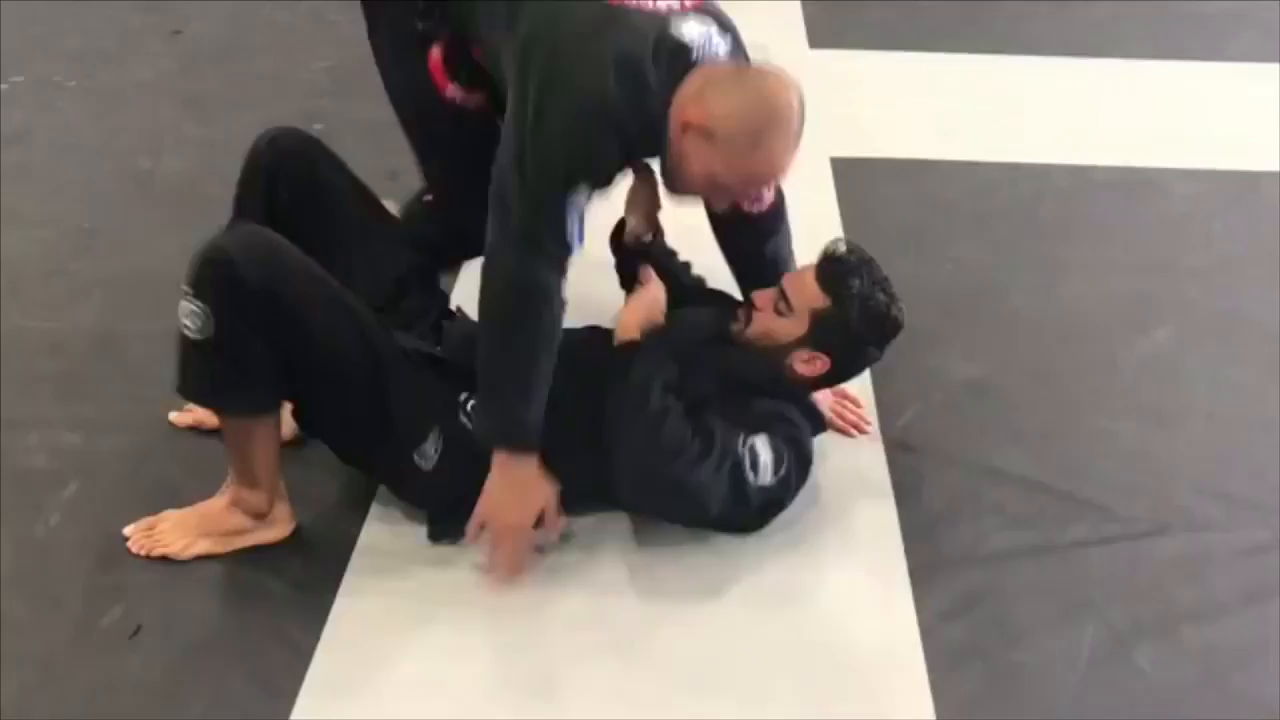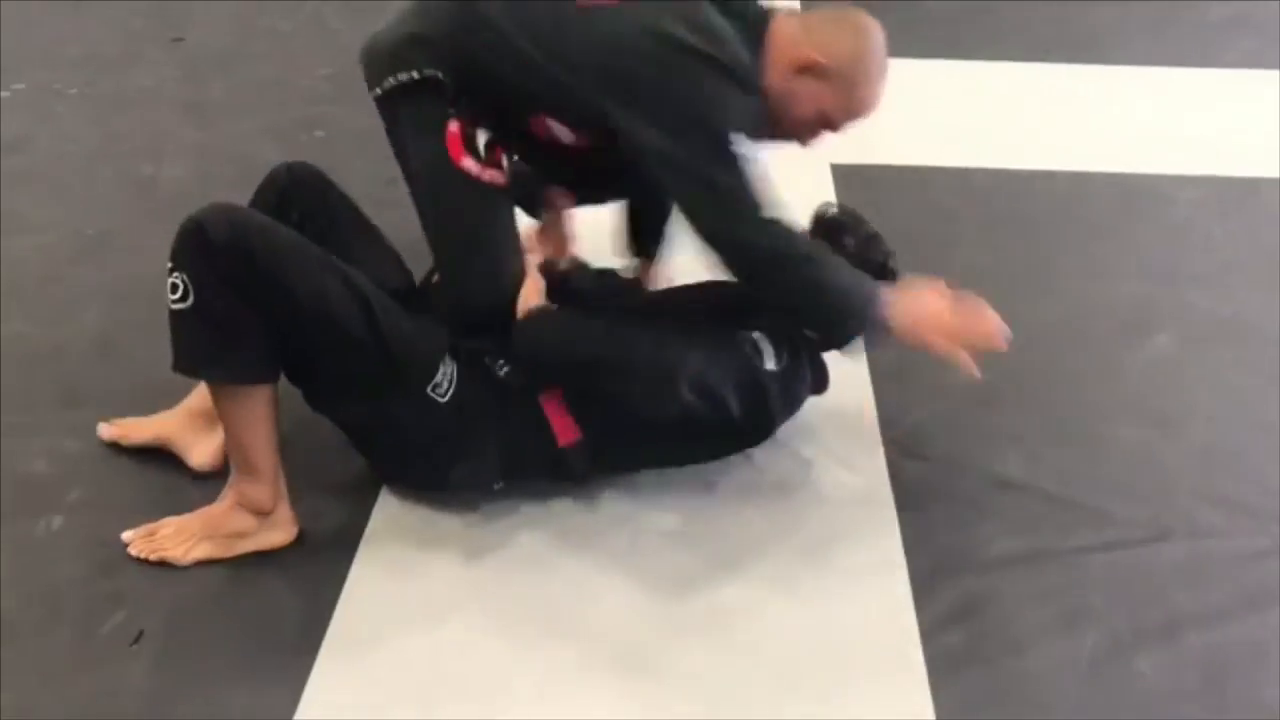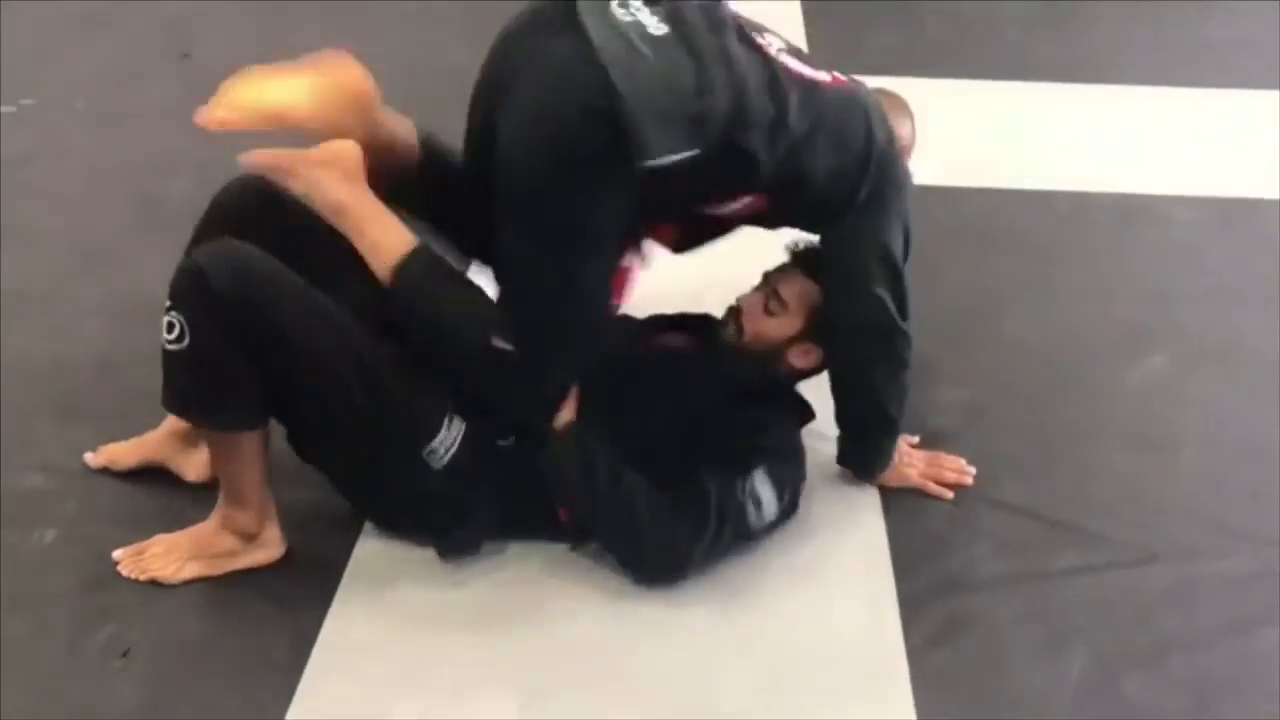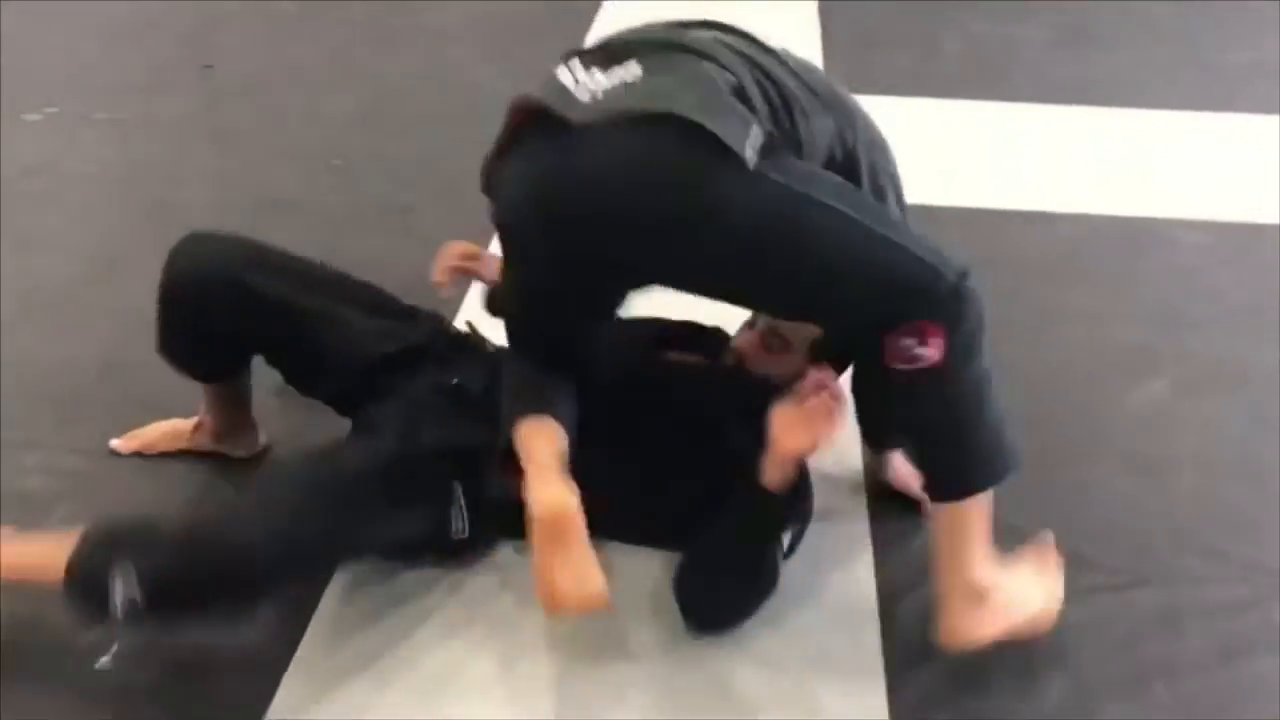
dt=0.3s
person 1, frame 1
left shoulder: (769, 445)
right shoulder: (735, 334)
left elbow: (653, 478)
right elbow: (677, 295)
left wrist: (636, 340)
right wrist: (640, 228)
left hip: (450, 446)
right hip: (458, 349)
left knee: (235, 263)
right knee: (288, 156)
left ankle: (255, 505)
right ankle: (256, 395)
person 1, frame 2
left shoulder: (765, 366)
right shoulder: (746, 318)
left elbow: (646, 374)
left wrist: (532, 305)
right wrist: (559, 267)
left hip: (459, 410)
right hip: (464, 341)
left knee: (219, 242)
right knee: (297, 188)
left ankle: (257, 504)
right ankle: (217, 410)
person 1, frame 3
left shoulder: (762, 447)
right shoulder: (699, 338)
left elbow: (659, 546)
left wrist: (562, 423)
left hip: (438, 467)
right hip: (448, 371)
left knee: (222, 278)
right knee: (253, 207)
left ankle: (246, 527)
right ankle: (197, 427)
person 1, frame 4
left shoulder: (743, 460)
right shoulder: (696, 346)
left elbow: (713, 601)
left wrist: (779, 473)
right wrist: (511, 277)
left hip: (451, 485)
right hip: (450, 371)
left knee: (234, 550)
right knee: (205, 270)
right ankle: (229, 426)
person 2, frame 1
left shoulder: (728, 86)
right shoulder: (587, 98)
left elbow: (757, 230)
right elbow: (526, 261)
right wrist: (513, 456)
right knee: (464, 198)
person 2, frame 2
right shoulder: (696, 75)
right elbow: (748, 240)
left wrist: (643, 266)
right wrist: (888, 309)
right hip: (430, 68)
right knee: (489, 295)
person 2, frame 3
left shoulder: (776, 92)
right shoulder: (869, 159)
right elbow: (869, 321)
right wrist: (869, 453)
right hip: (594, 111)
right knee: (529, 394)
left ankle: (369, 125)
right ankle: (349, 202)
person 2, frame 4
right shoulder: (839, 126)
right wrist: (893, 442)
right hip: (680, 157)
left knee: (548, 344)
right knee: (932, 305)
left ankle: (548, 494)
